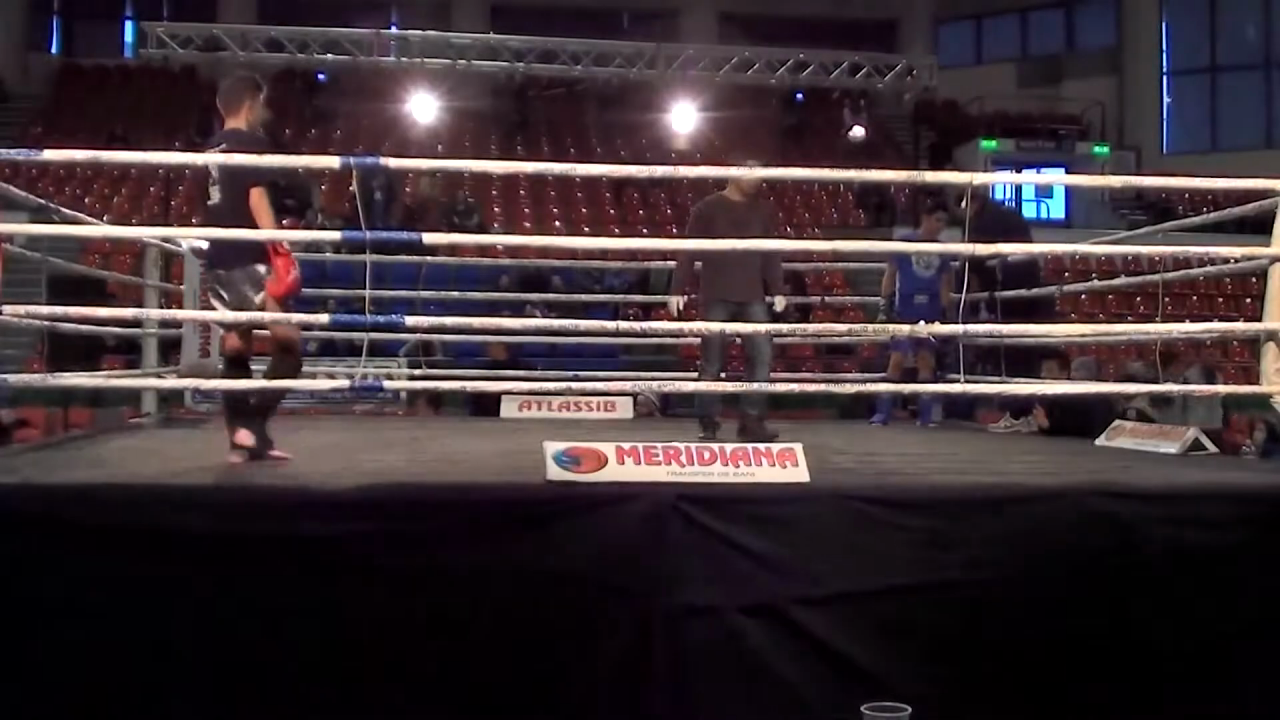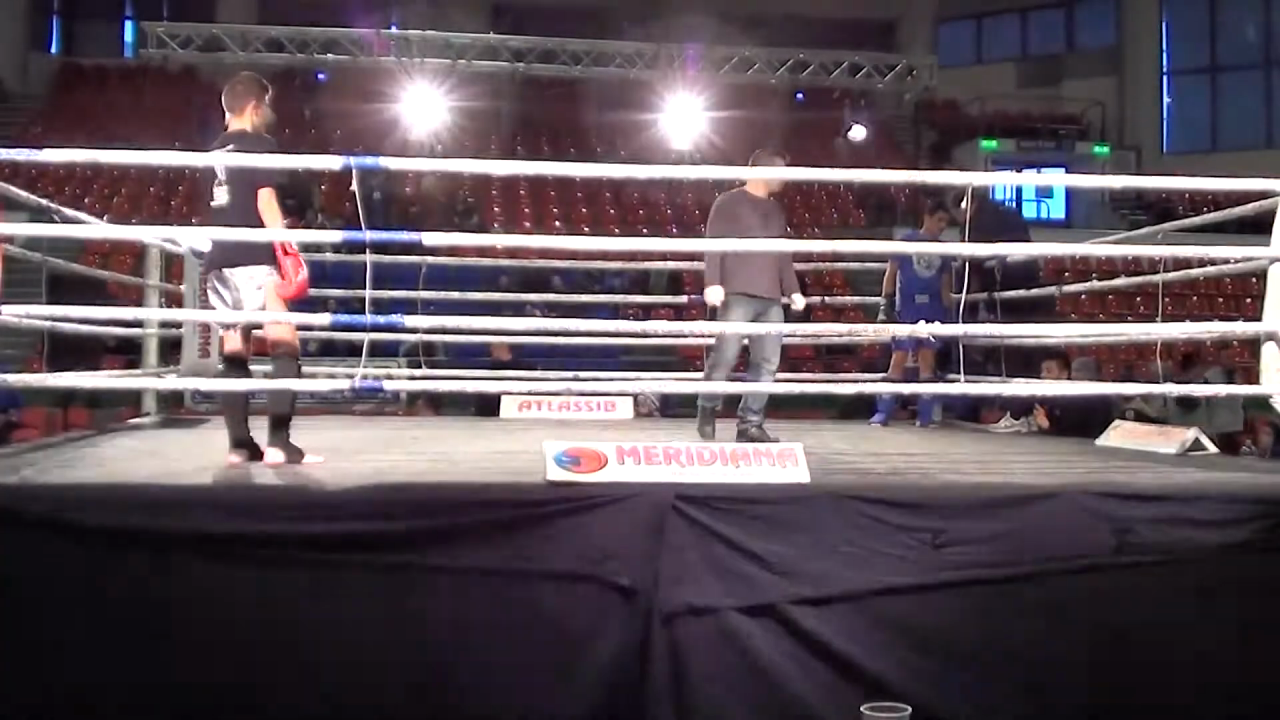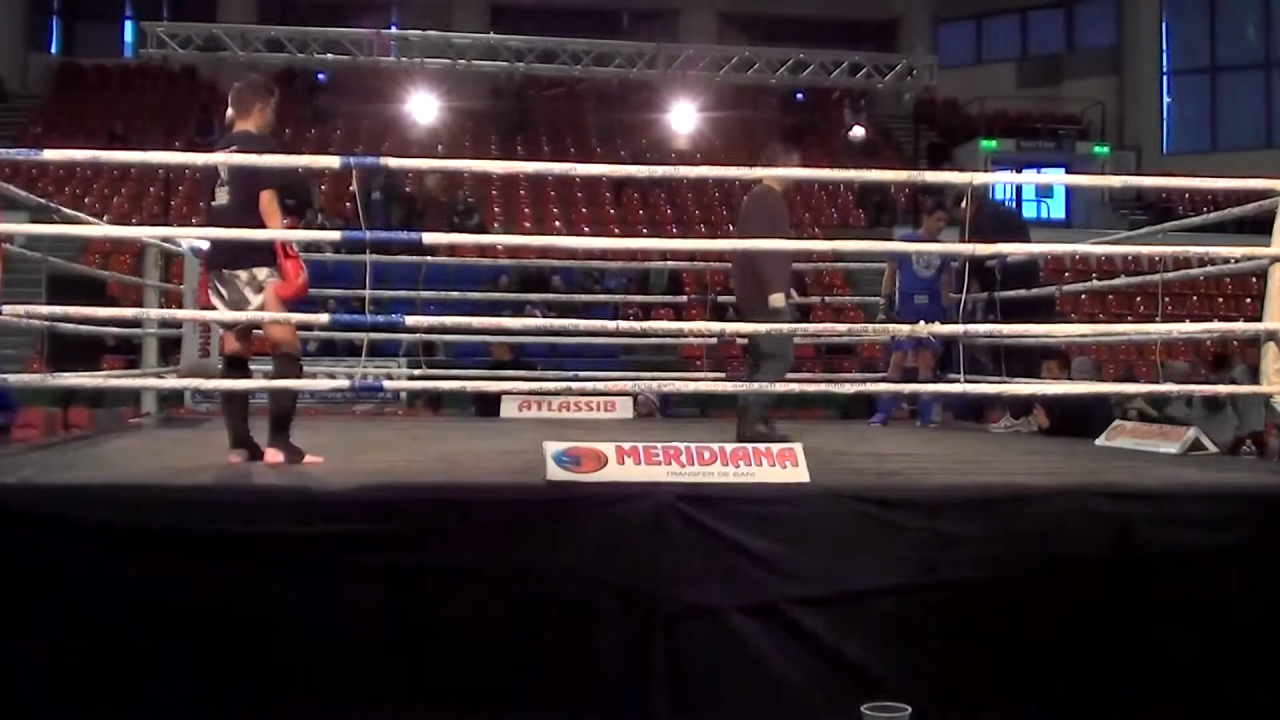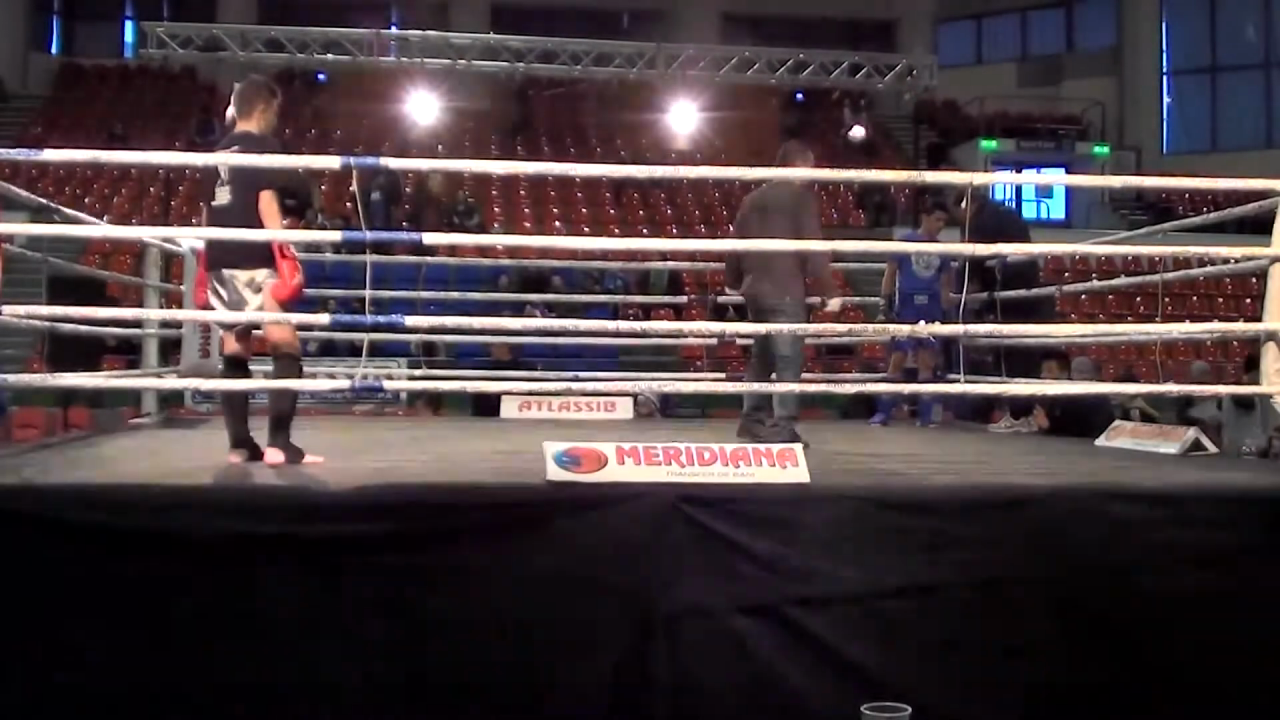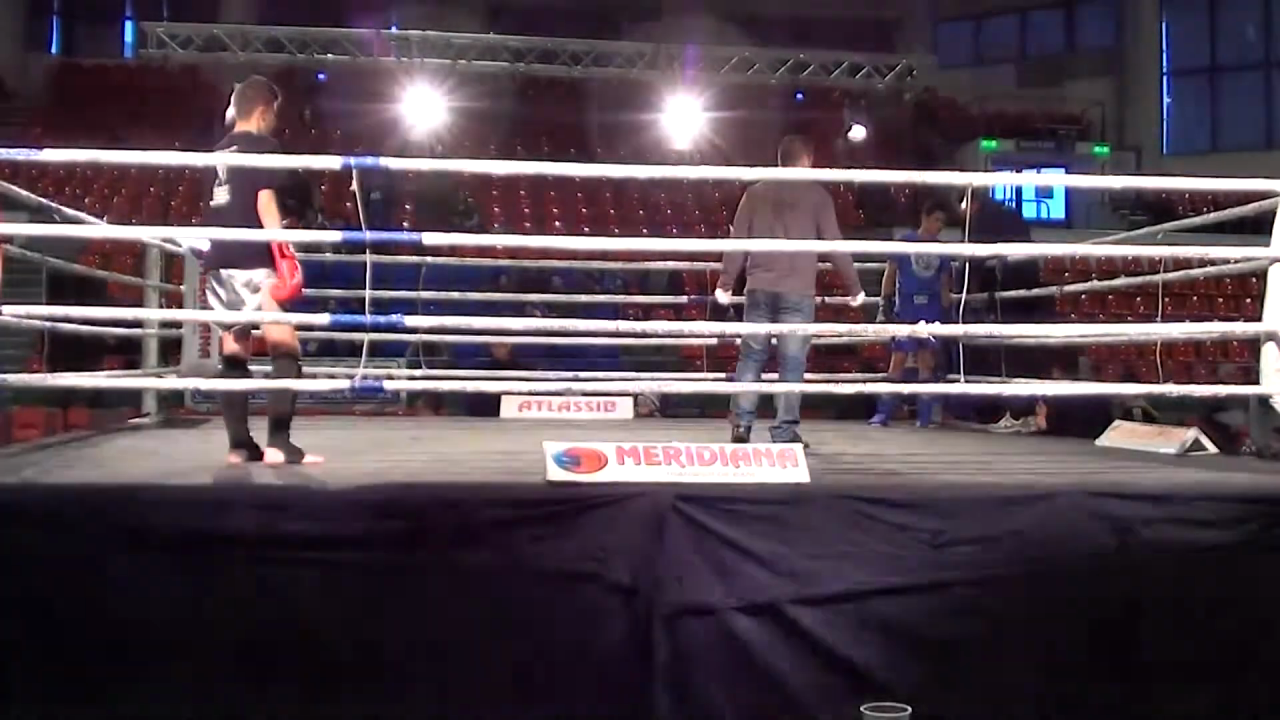
dt=0.3s
person 1, frame 1
left shoulder: (211, 152)
right shoulder: (253, 144)
left elbow: (213, 209)
right elbow: (258, 198)
right wrist: (280, 251)
left hip: (219, 260)
right hip: (250, 257)
left knee: (235, 348)
right knee: (289, 342)
left ankle: (242, 440)
right ankle: (252, 426)
person 1, frame 2
left shoulder: (213, 153)
right shoulder: (260, 145)
left elbow: (212, 210)
right elbow: (265, 200)
left hip: (220, 261)
right hip: (254, 259)
left knee: (235, 350)
right knee: (285, 345)
left ankle: (240, 444)
right ankle: (278, 442)
person 1, frame 3
left shoulder: (216, 154)
right shoulder: (263, 147)
left elbow: (210, 211)
right elbow: (267, 202)
left wrist: (210, 262)
right wrist: (288, 253)
left hip: (221, 262)
right hip: (255, 260)
left knee: (235, 351)
right knee: (286, 347)
left ankle: (239, 443)
right ankle: (278, 443)
person 1, frame 4
left shoulder: (217, 154)
right shoulder: (264, 148)
left elbow: (209, 211)
right elbow: (267, 202)
left wrist: (206, 263)
right wrist: (286, 254)
left hip: (221, 263)
right hip: (254, 262)
left knee: (235, 352)
right knee: (286, 347)
left ankle: (240, 443)
right ankle: (279, 442)
person 1, frame 5
left shoulder: (217, 154)
right shoulder: (263, 146)
left elbow: (210, 212)
right elbow: (265, 201)
right wrist: (284, 254)
left hip: (219, 263)
right hip: (253, 262)
left knee: (234, 353)
right knee: (285, 347)
left ankle: (239, 444)
right ankle: (278, 443)
person 2, frame 1
left shoulder: (762, 211)
right shoulder: (707, 209)
left elbow: (770, 255)
right elbow: (689, 252)
left wrist: (777, 290)
right wrist: (677, 289)
left hip: (753, 299)
right hip: (716, 298)
left knee: (761, 356)
right knee: (711, 364)
left ankle: (752, 421)
right ankle: (708, 421)
person 2, frame 2
left shoulder: (776, 210)
right shoulder: (729, 203)
left wrist: (792, 291)
right wrist: (713, 282)
left hip: (771, 298)
right hip: (739, 295)
left knee: (766, 363)
right knee: (726, 354)
left ankle: (750, 423)
right ankle: (708, 410)
person 2, frame 3
left shoulder: (769, 199)
right shoulder: (764, 198)
right elbow: (760, 247)
left wrist: (780, 286)
right wrist: (774, 288)
left hip: (764, 293)
right hip: (765, 295)
left knee: (764, 356)
right knee: (780, 355)
left ankle: (751, 423)
right ankle: (754, 418)
person 2, frame 4
left shoulder: (754, 198)
right shoulder: (802, 196)
right elbow: (814, 248)
left wrist: (732, 282)
right wrist: (830, 291)
left hip: (753, 289)
right hip: (785, 292)
left knee: (760, 358)
right knee: (788, 360)
left ankle: (751, 422)
right ankle: (782, 429)
person 2, frame 5
left shoulder: (755, 192)
right shoulder: (817, 195)
left elbow: (738, 241)
right elbow: (835, 245)
left wrist: (725, 283)
right wrist: (854, 287)
left hip: (759, 288)
right hip: (798, 291)
left knee: (751, 356)
right knee: (792, 362)
left ankle: (741, 423)
right ankle: (785, 432)
person 3, frame 1
left shoulder: (980, 222)
right shoulder: (1012, 217)
left elbow: (975, 265)
left wrist: (974, 291)
left hip: (1006, 291)
right hip: (1029, 289)
left knee: (1007, 353)
right knee: (1026, 353)
left ankle: (1016, 414)
right ankle: (1029, 413)
person 3, frame 2
left shoulder: (978, 223)
right shoulder: (1011, 214)
left elbow: (975, 266)
left wrist: (972, 297)
left hip: (1004, 289)
right hip: (1028, 287)
left knee: (1007, 351)
person 3, frame 3
left shoulder: (978, 224)
right shoulder: (1010, 215)
left elbow: (974, 258)
left wrist: (975, 293)
left hip: (1006, 291)
left knee: (1007, 352)
right knee: (1024, 348)
left ankle: (1016, 415)
right ankle: (1028, 414)
person 3, frame 4
left shoulder: (980, 221)
right shoulder: (1011, 215)
left elbow: (974, 269)
left hip: (1007, 301)
left knee: (1008, 356)
right knee: (1026, 354)
left ankle: (1015, 416)
right ankle: (1027, 415)
person 3, frame 5
left shoulder: (980, 219)
right shoulder: (1011, 216)
left elbow: (975, 263)
left wrist: (972, 294)
left hip: (1005, 288)
right hip: (1027, 287)
left knee: (1007, 353)
right knee: (1025, 353)
left ankle: (1015, 414)
right ankle: (1028, 413)
person 4, frame 1
right shoulder: (905, 242)
left elbow: (944, 285)
right elbow: (891, 273)
left wrist: (946, 313)
right wrist: (885, 304)
left hip: (931, 309)
right hip: (906, 307)
left knee: (926, 360)
right knee: (897, 359)
left ankle: (925, 414)
right ankle: (882, 412)
person 4, frame 2
right shoulder: (907, 241)
left elbow: (945, 285)
right elbow: (891, 273)
left wrist: (947, 314)
right wrist: (885, 304)
left hip: (933, 309)
right hip: (907, 307)
left knee: (928, 360)
right knee: (899, 358)
left ankle: (925, 415)
right ankle: (882, 412)
person 4, frame 3
right shoulder: (905, 241)
left elbow: (945, 285)
right elbow: (890, 273)
left wrist: (946, 313)
right wrist: (885, 303)
left hip: (932, 309)
right hip: (906, 307)
left knee: (927, 361)
right knee: (898, 359)
left ankle: (925, 415)
right ankle: (882, 412)
person 4, frame 4
right shoulder: (905, 241)
left elbow: (944, 285)
right elbow: (890, 273)
left wrist: (946, 315)
right wrist: (885, 304)
left hip: (932, 309)
right hip: (906, 307)
left knee: (927, 361)
right knee: (897, 358)
left ankle: (925, 414)
right ankle: (883, 412)
person 4, frame 5
right shoulder: (905, 241)
left elbow: (945, 285)
right elbow: (890, 274)
left wrist: (947, 314)
right wrist: (885, 305)
left hip: (932, 310)
right hip: (906, 308)
left knee: (927, 362)
right knee: (898, 359)
left ankle: (925, 415)
right ankle: (883, 413)
